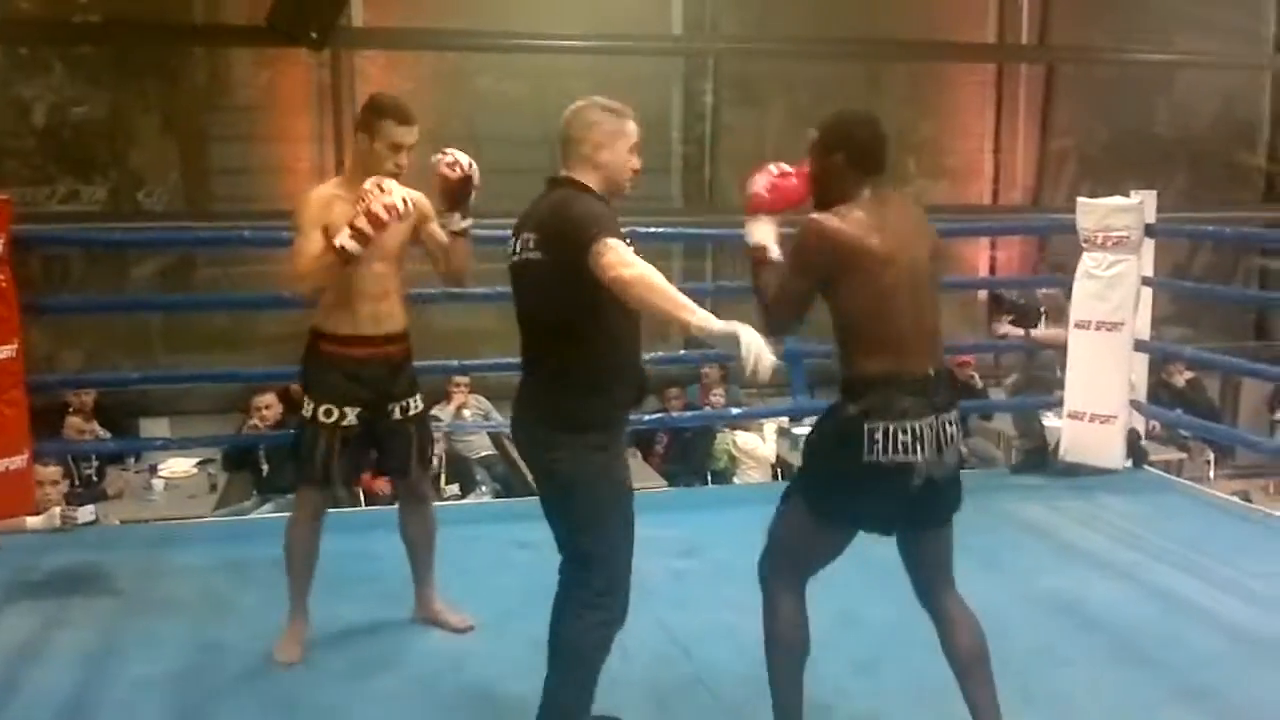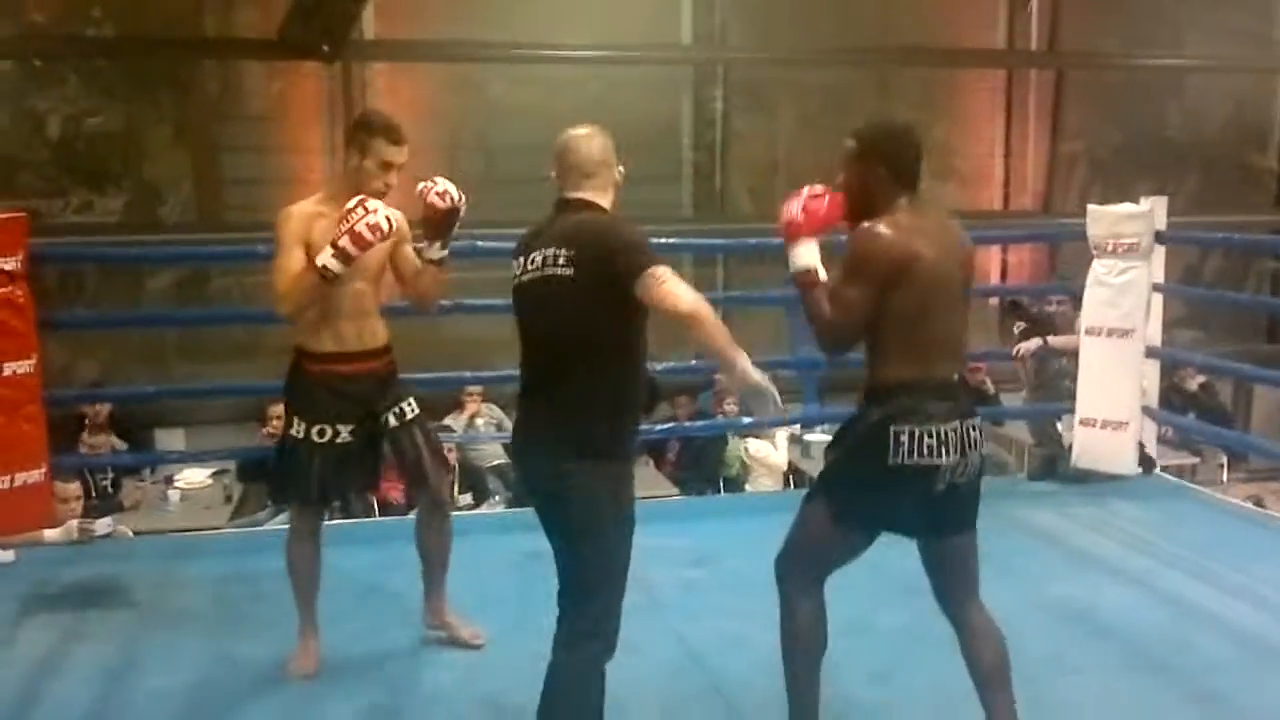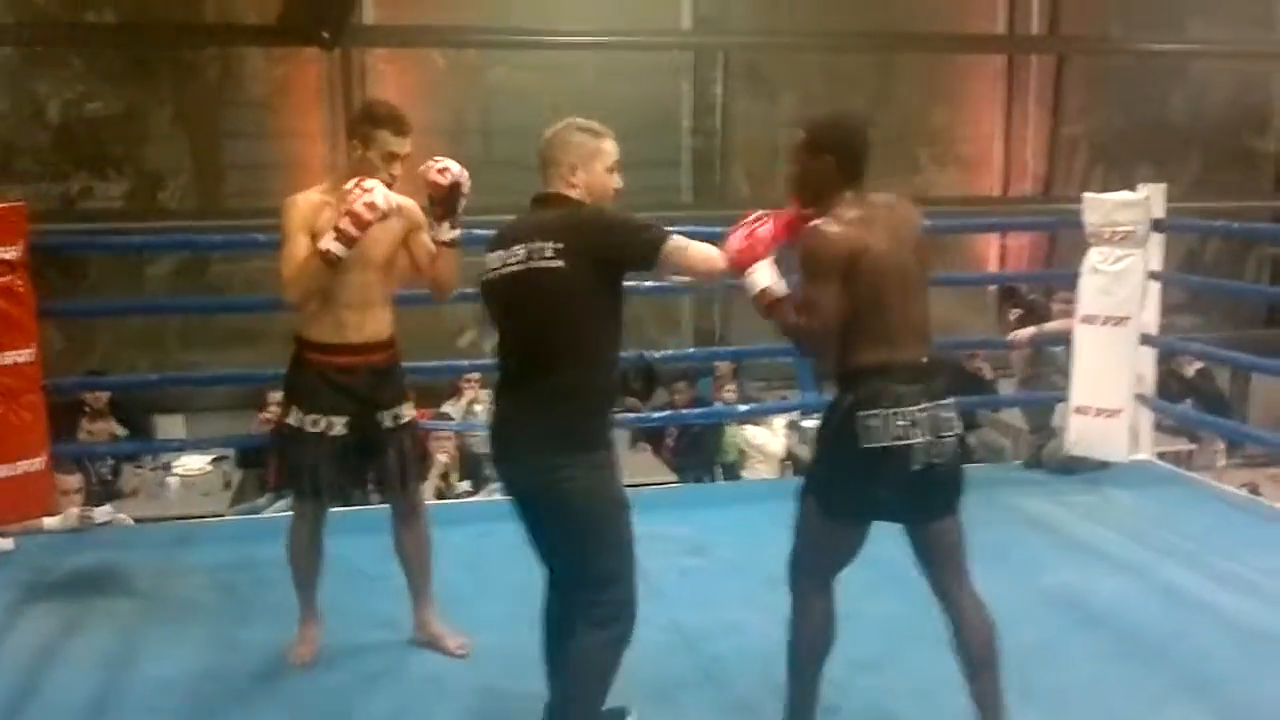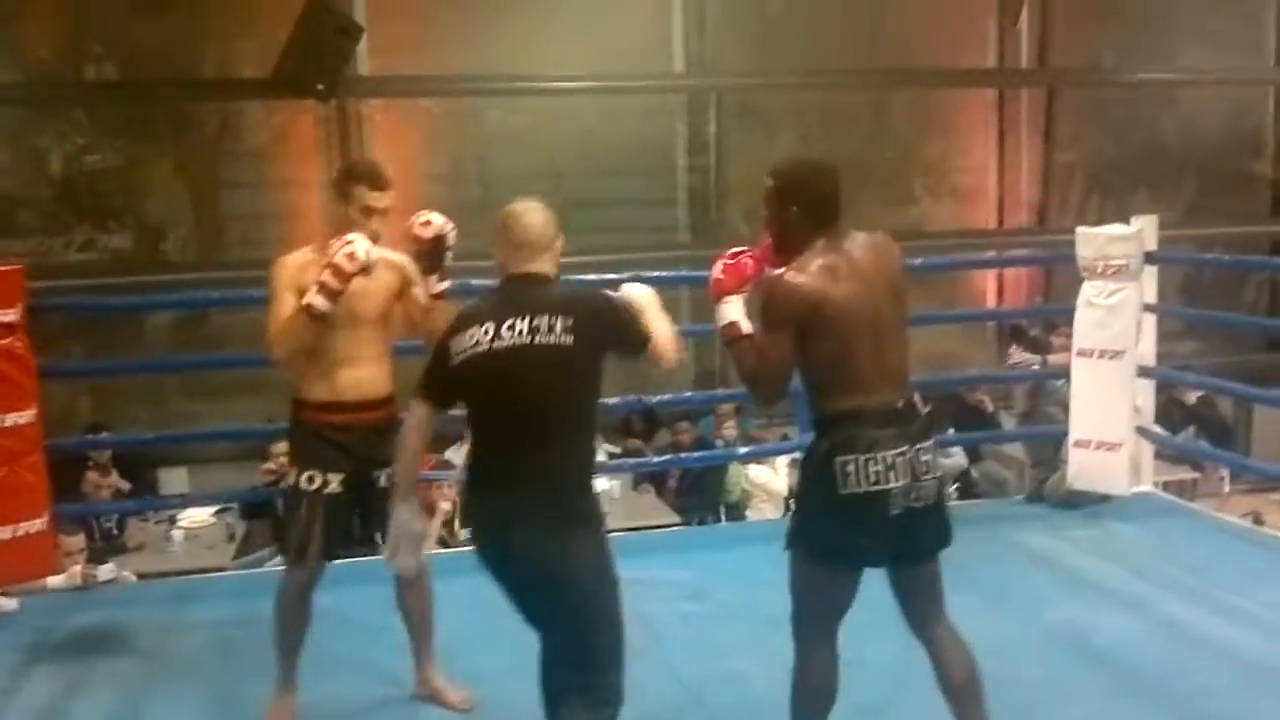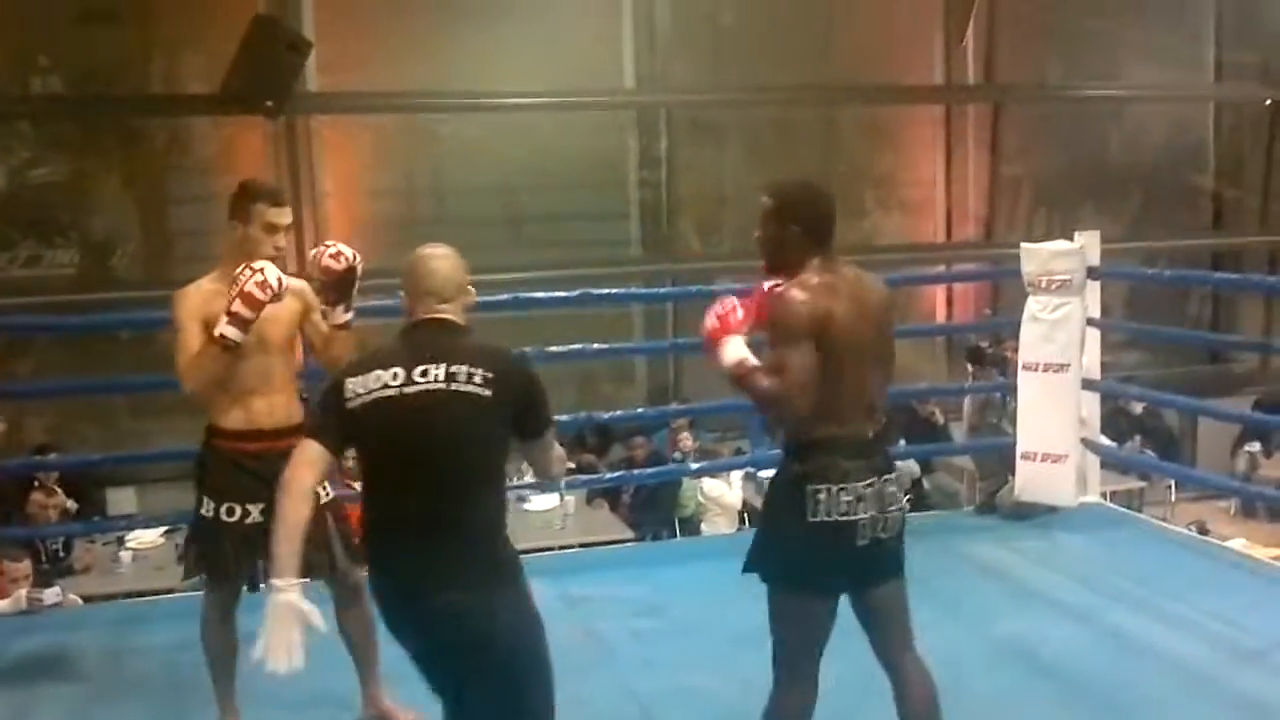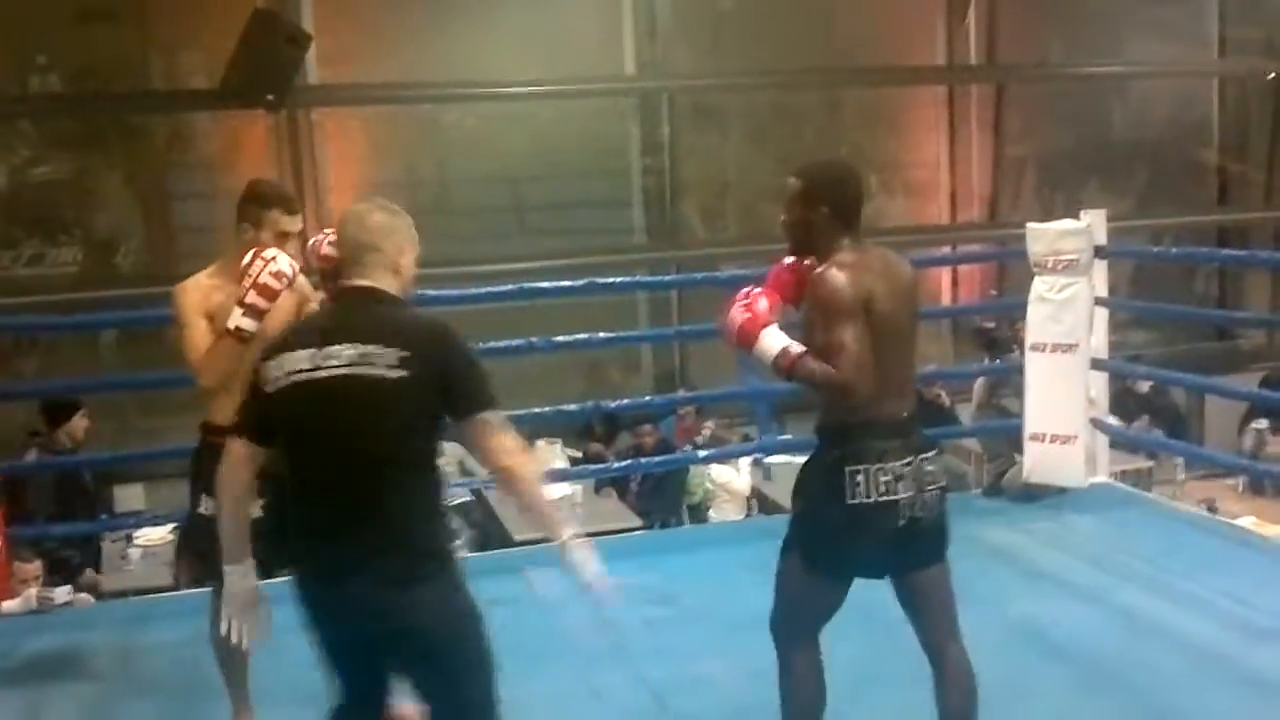
dt=0.3s
person 1, frame 1
left shoulder: (827, 231)
right shoulder: (917, 220)
left elbow: (778, 316)
left wrist: (761, 227)
left hip: (872, 425)
right hip: (934, 419)
left knee: (780, 574)
right knee: (939, 591)
person 1, frame 2
left shoulder: (877, 239)
right shoulder: (953, 234)
left elbow: (835, 337)
left wrist: (802, 250)
left hip: (895, 429)
right hip: (955, 425)
left knee: (797, 574)
right knee: (962, 601)
person 1, frame 3
left shoulder: (828, 235)
right shoulder: (902, 213)
left elbow: (819, 342)
left wrist: (758, 274)
left hip: (873, 415)
right hip: (930, 406)
left knee: (810, 578)
right knee: (954, 584)
person 1, frame 4
left shoulder: (792, 286)
right shoulder: (883, 251)
left elbow: (765, 388)
left wrist: (730, 307)
left hip: (851, 462)
right hip: (912, 448)
left knee: (815, 635)
right knee: (933, 624)
person 1, frame 5
left shoulder: (793, 301)
right shoulder: (873, 289)
left elbow: (795, 408)
left wrist: (731, 349)
left hip: (819, 488)
right hip: (875, 479)
left knee: (795, 665)
right knee: (899, 652)
person 1, frame 6
left shoulder: (831, 280)
right shoulder: (898, 268)
left elbow: (852, 388)
left wrist: (770, 342)
left hip: (856, 469)
right hip: (912, 461)
left knee: (793, 631)
right knee: (943, 637)
person 2, frame 1
left shoulder: (414, 203)
right shoulder: (321, 202)
left elbow: (456, 275)
right elbow: (306, 282)
left wrist: (457, 211)
right wrist: (357, 231)
left hip: (395, 360)
right hip: (335, 362)
left knee: (417, 485)
right knee: (314, 495)
left ankle: (425, 598)
right ankle: (297, 617)
person 2, frame 2
left shoulder: (392, 221)
right shoulder: (300, 219)
left elbow: (424, 297)
right elbow: (287, 305)
left wrist: (437, 238)
right wrist: (340, 252)
left hip: (379, 373)
right hip: (320, 379)
left knee: (436, 493)
right knee: (307, 512)
left ankle: (439, 612)
right ankle: (309, 632)
person 2, frame 3
left shoulder: (404, 211)
right shoulder: (306, 207)
left elbow: (443, 285)
right elbow: (294, 292)
left wrist: (446, 219)
right wrist: (344, 234)
left hip: (382, 366)
right hip: (320, 371)
left knee: (408, 500)
right knee: (310, 506)
left ankle: (424, 618)
right ankle: (309, 621)
person 2, frame 4
left shoulder: (396, 267)
right shoulder: (295, 268)
left elbow: (441, 336)
right elbow: (281, 350)
left wrist: (435, 272)
right wrist: (324, 291)
left hip: (381, 425)
right hip: (320, 430)
left knee: (410, 557)
right knee: (301, 571)
left ankle: (427, 673)
person 2, frame 5
left shoulder: (297, 293)
right shoulder: (195, 298)
left elbow: (340, 365)
right elbow: (192, 382)
left wrist: (340, 303)
right wrist: (236, 320)
left hip: (295, 451)
right hip: (232, 460)
left knee: (347, 578)
right knee: (221, 595)
person 2, frame 6
left shoulder: (294, 284)
right shoulder: (197, 293)
right elbow: (208, 375)
right wrist: (249, 310)
right hip: (229, 451)
right knee: (231, 589)
person 3, frame 1
left shoulder: (547, 213)
right shoulder: (578, 212)
right elbow: (621, 269)
right wrist: (711, 324)
left hip: (555, 420)
right hip: (579, 430)
left knee: (583, 575)
right knee: (599, 591)
person 3, frame 2
left shoulder: (531, 246)
right shoulder: (605, 237)
right elbow: (679, 302)
right wrist: (742, 369)
left hip: (539, 446)
right hip: (588, 454)
left knee: (585, 595)
right knee: (589, 617)
person 3, frame 3
left shoulder: (504, 242)
right shoulder: (595, 228)
right elbow: (709, 262)
right wrist: (723, 254)
left hip: (515, 442)
right hip: (571, 448)
left knee: (571, 584)
right knee: (605, 606)
person 3, frame 4
left shoulder: (465, 328)
right shoulder: (587, 311)
left elbow: (417, 425)
right elbow: (666, 351)
left wrist: (405, 505)
right wrist: (645, 300)
left hip: (492, 524)
right hip: (563, 524)
left knee: (565, 640)
person 3, frame 5
left shoulder: (359, 376)
right shoulder: (506, 370)
left elbow: (299, 480)
right elbow: (550, 466)
left wrist: (284, 587)
right wrist: (556, 465)
left hip: (396, 588)
right hip: (483, 585)
person 3, frame 6
left shoulder: (281, 350)
right shoulder: (427, 340)
left elbow: (234, 474)
right elbow: (505, 457)
left wrist: (238, 569)
right wrist: (565, 536)
left hip: (322, 578)
right hip: (410, 577)
